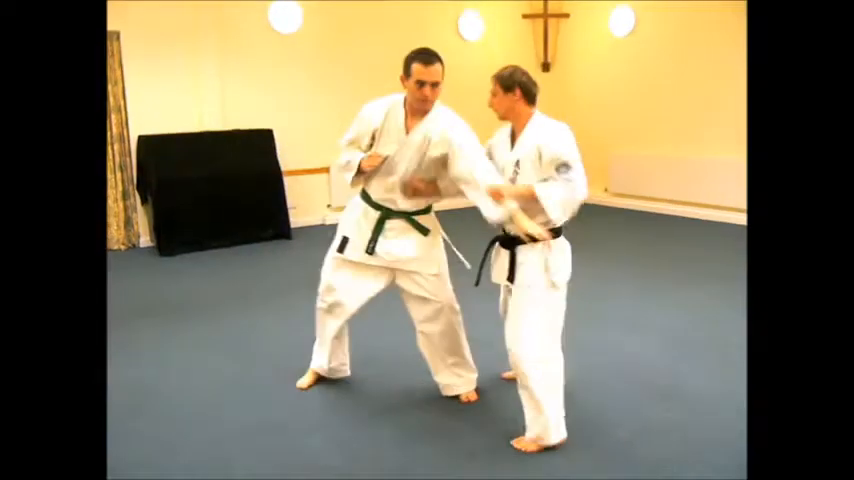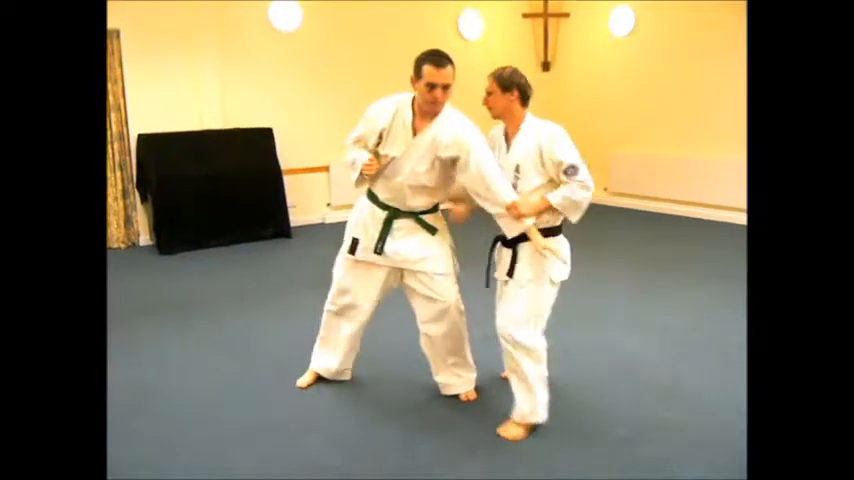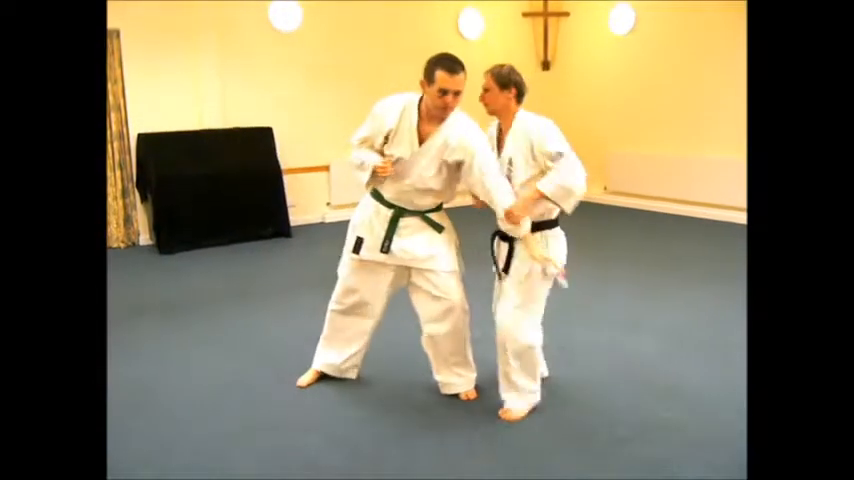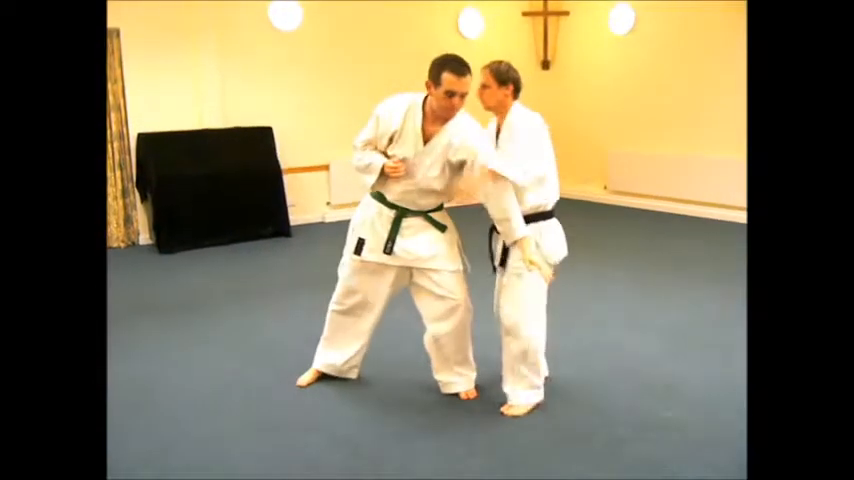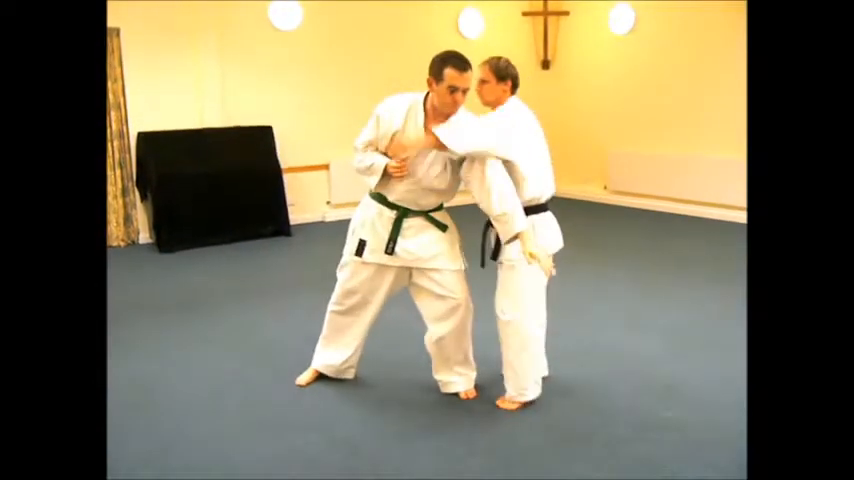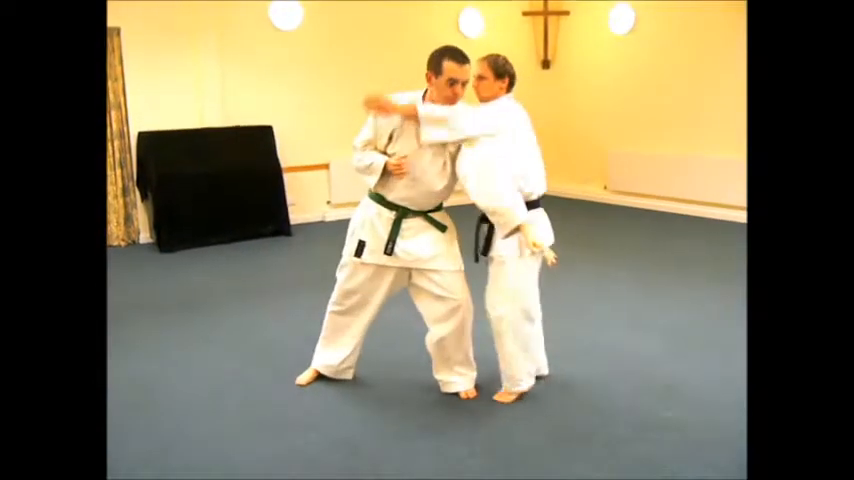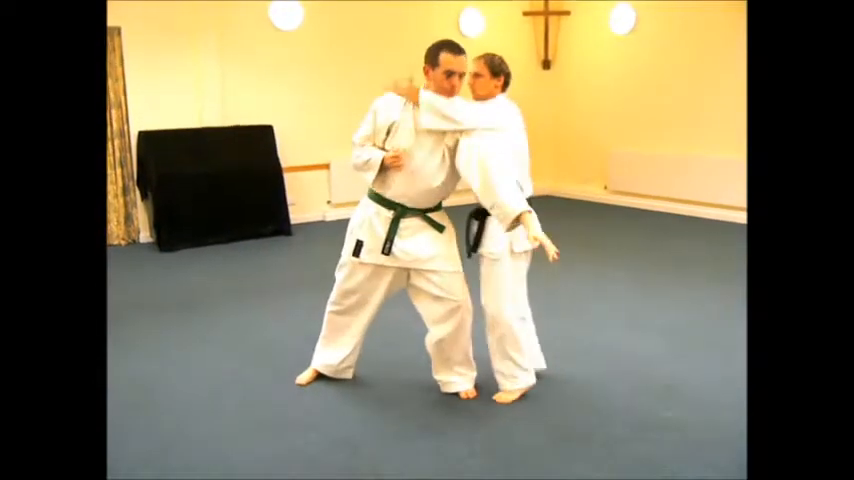
dt=0.1s
person 1, frame 1
left shoulder: (552, 134)
right shoulder: (501, 137)
left elbow: (574, 187)
left wrist: (519, 192)
left hip: (542, 253)
right hip: (512, 249)
left knee: (531, 342)
right knee: (515, 324)
left ankle: (546, 430)
right ankle: (525, 371)
person 1, frame 2
left shoulder: (548, 135)
right shoulder: (491, 138)
left elbow: (581, 185)
left wrist: (537, 207)
right wrist: (464, 202)
left hip: (541, 249)
right hip: (510, 247)
left knee: (517, 325)
right knee: (508, 319)
left ankle: (529, 409)
right ankle: (529, 373)
person 1, frame 3
left shoulder: (538, 129)
right shoulder: (492, 133)
left elbow: (571, 173)
left wrist: (530, 199)
right wrist: (480, 193)
left hip: (539, 242)
right hip: (509, 241)
left knee: (514, 321)
right knee: (508, 315)
left ankle: (522, 394)
right ankle: (531, 367)
person 1, frame 4
left shoulder: (524, 121)
right shoulder: (494, 126)
left elbow: (519, 162)
right elbow: (491, 160)
left hip: (532, 232)
right hip: (512, 232)
left knee: (520, 315)
right knee: (510, 309)
left ankle: (526, 391)
right ankle: (531, 371)
person 1, frame 5
left shoulder: (513, 116)
right shoulder: (502, 118)
left elbow: (476, 137)
left hip: (529, 228)
left knee: (516, 308)
right knee: (522, 305)
left ankle: (522, 386)
right ankle: (532, 367)
person 1, frame 6
left shoulder: (506, 113)
right shoulder: (492, 115)
left elbow: (457, 119)
left wrist: (396, 108)
left hip: (519, 224)
right hip: (509, 221)
left knee: (506, 304)
right knee: (518, 300)
left ankle: (518, 377)
right ankle: (532, 364)
person 1, frame 7
left shoulder: (499, 111)
right shoulder: (485, 115)
left elbow: (456, 112)
left wrist: (411, 93)
left hip: (506, 224)
right hip: (494, 220)
left knee: (500, 303)
right knee: (501, 300)
left ankle: (516, 377)
right ankle: (528, 361)
person 2, frame 1
left shoulder: (450, 128)
right shoulder: (376, 112)
left elbow: (478, 174)
right elbow: (347, 153)
left wrist: (510, 213)
right wrist: (361, 163)
left hip: (415, 229)
right hip: (367, 219)
left knee: (437, 308)
right knee: (335, 294)
left ankle: (458, 379)
right ankle: (326, 364)
person 2, frame 2
left shoulder: (461, 131)
right shoulder: (383, 111)
left elbow: (491, 181)
right elbow: (356, 147)
left wrist: (524, 225)
right wrist: (363, 164)
left hip: (423, 228)
right hip: (374, 218)
left knee: (442, 307)
right knee: (347, 296)
left ankle: (458, 378)
right ankle: (326, 364)
person 2, frame 3
left shoulder: (466, 134)
right shoulder: (390, 110)
left elbow: (494, 184)
right elbow: (361, 147)
left wrist: (523, 230)
right wrist: (373, 165)
left hip: (425, 227)
right hip: (378, 217)
left knee: (448, 305)
right knee: (354, 297)
left ankle: (456, 378)
right ankle: (329, 363)
person 2, frame 4
left shoulder: (469, 134)
right shoulder: (393, 109)
left elbow: (496, 188)
right elbow: (362, 150)
left wrist: (523, 242)
right wrist: (383, 166)
left hip: (428, 227)
right hip: (380, 218)
left knee: (452, 304)
right knee: (353, 295)
left ankle: (457, 377)
right ankle: (329, 363)
person 2, frame 5
right shoulder: (393, 110)
left elbow: (494, 186)
right elbow: (362, 152)
left wrist: (522, 237)
right wrist: (385, 166)
left hip: (428, 227)
right hip: (380, 218)
left knee: (452, 304)
right knee: (352, 296)
left ankle: (456, 376)
right ankle: (327, 362)
person 2, frame 6
right shoulder: (390, 110)
right elbow: (361, 152)
right wrist: (385, 165)
left hip: (428, 226)
right hip: (378, 219)
left knee: (453, 303)
right knee: (352, 297)
left ankle: (456, 376)
right ankle: (327, 363)
person 2, frame 7
right shoulder: (390, 105)
right elbow: (360, 150)
left wrist: (526, 219)
right wrist: (382, 160)
left hip: (428, 225)
right hip: (377, 218)
left knee: (451, 304)
right knee: (350, 296)
left ankle: (457, 377)
right ankle: (328, 363)
